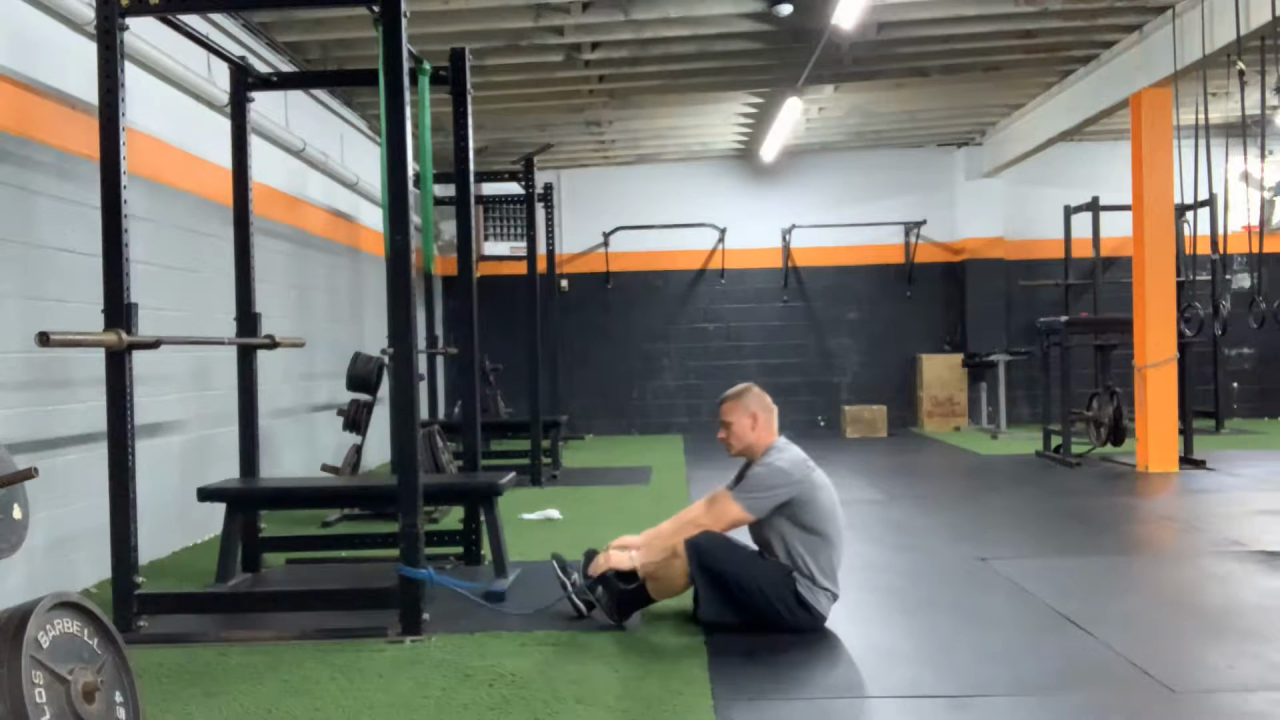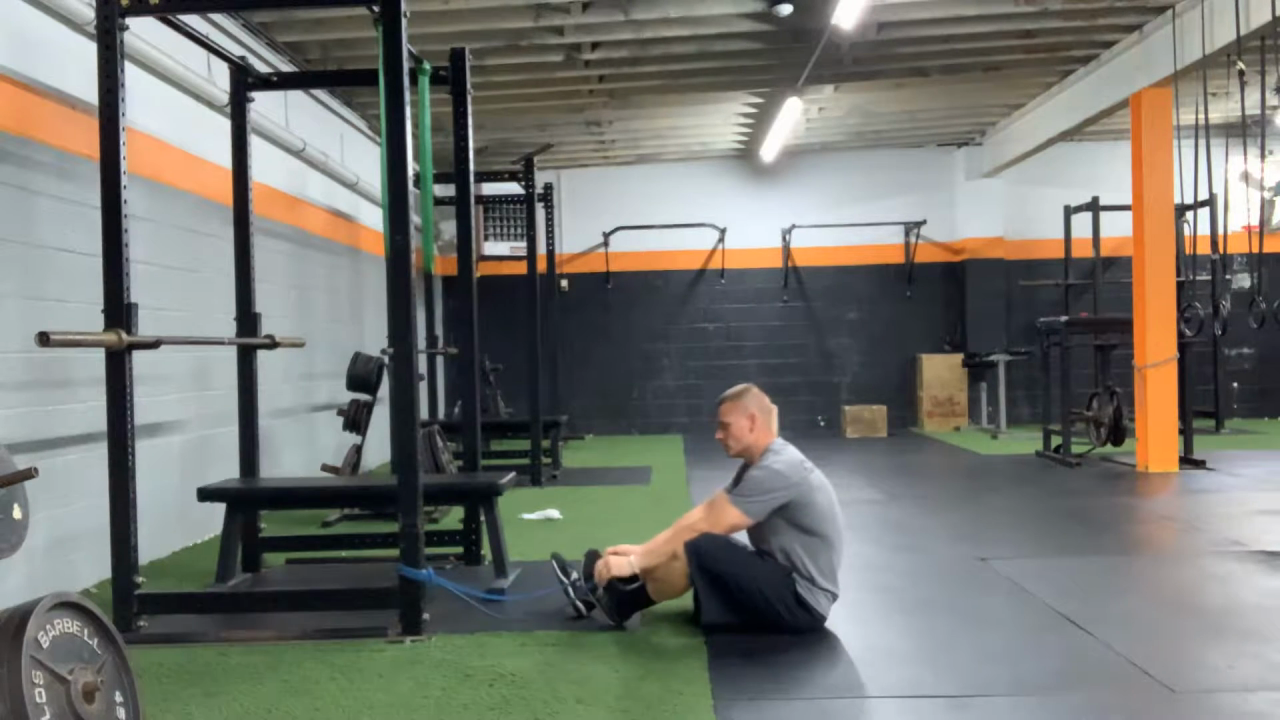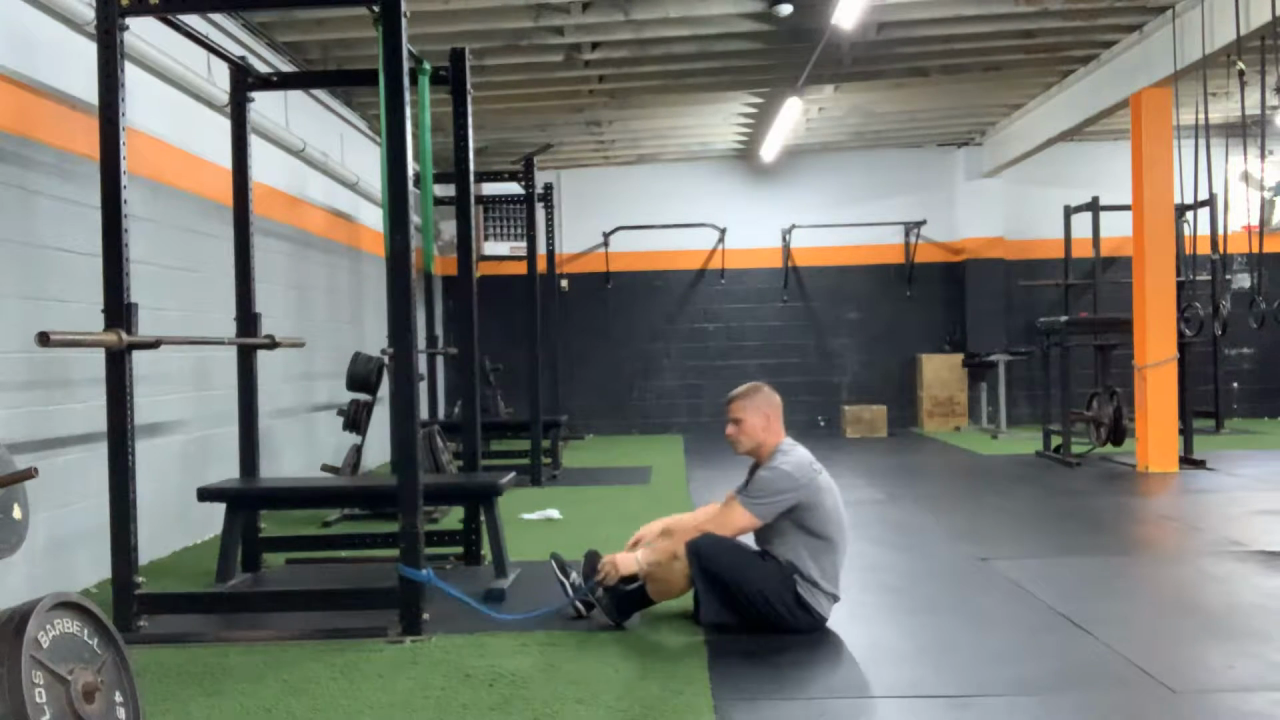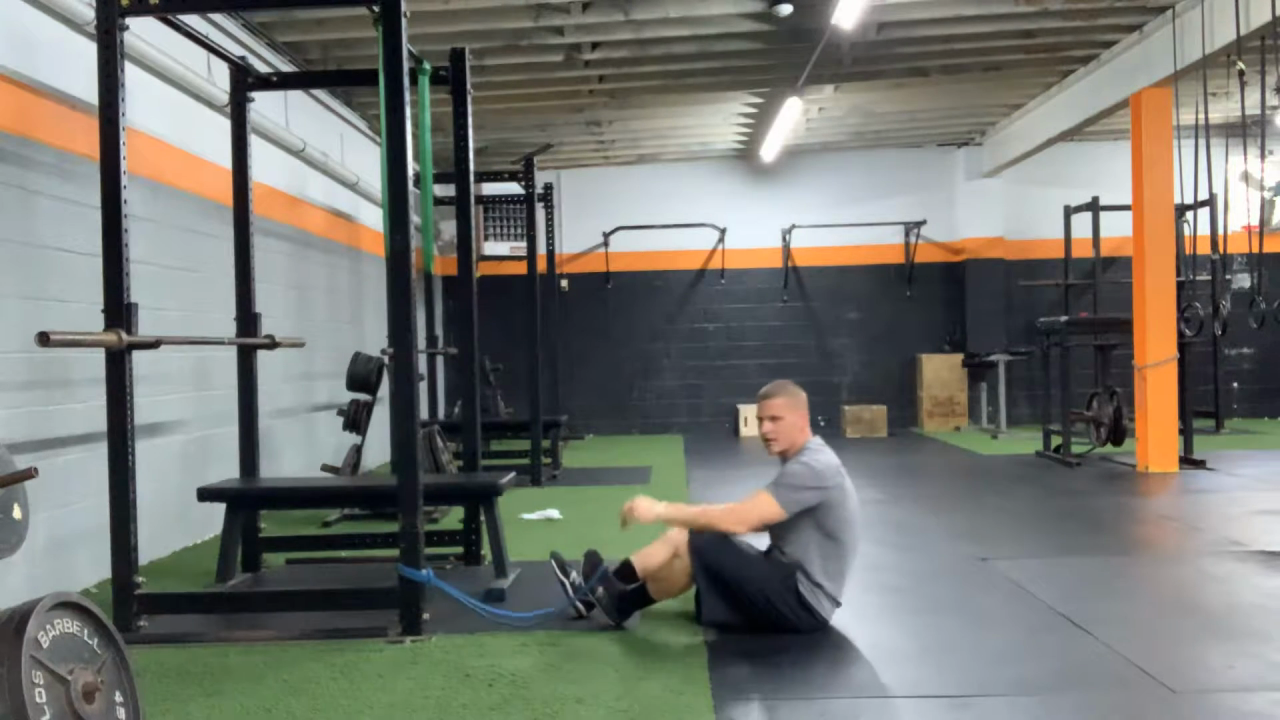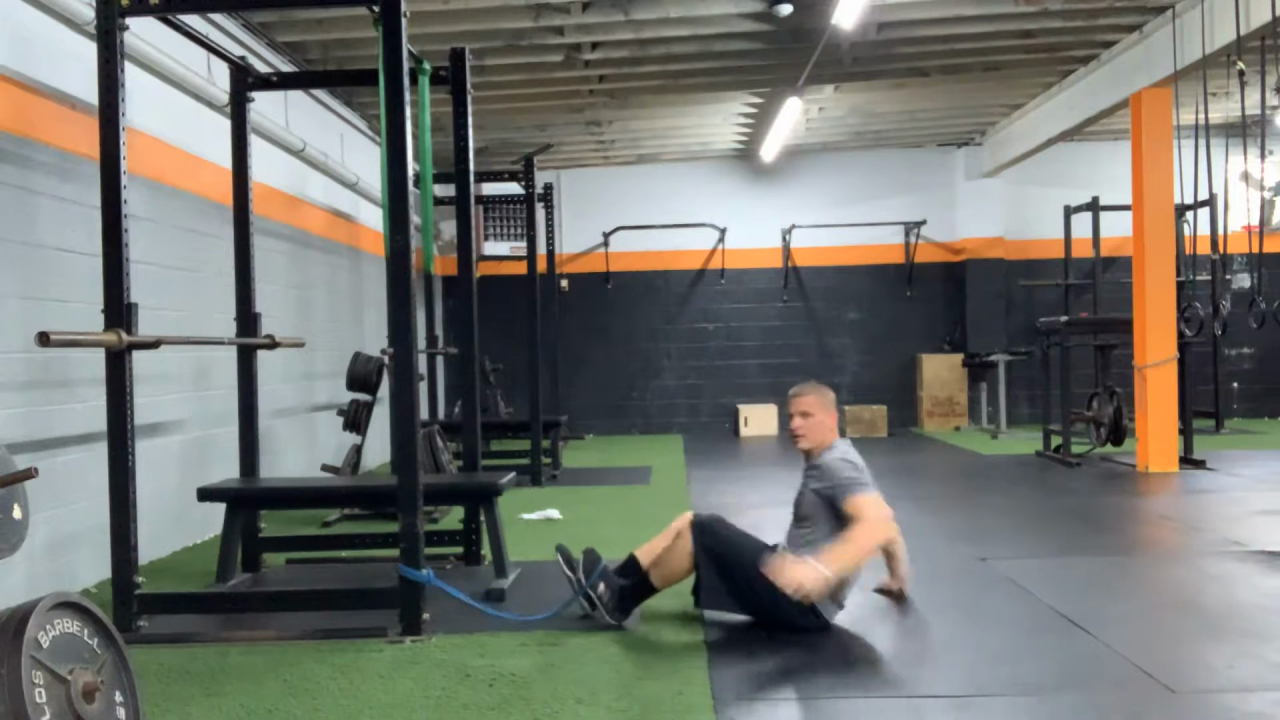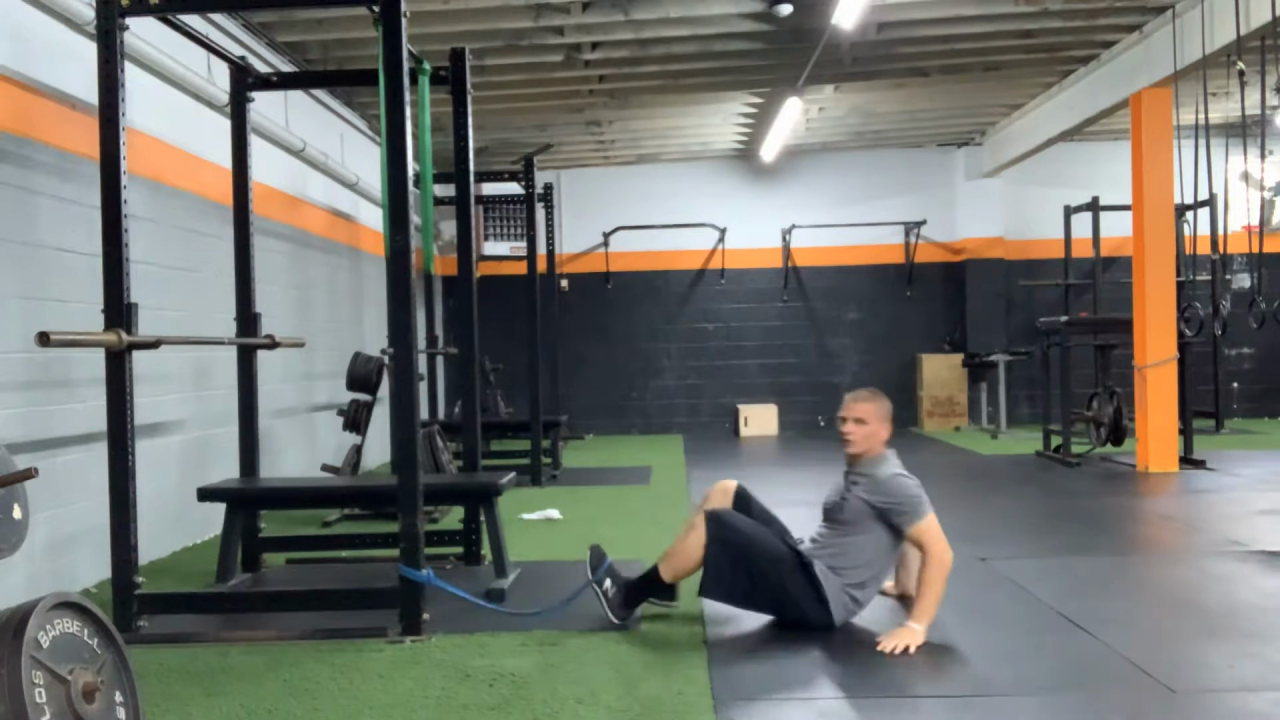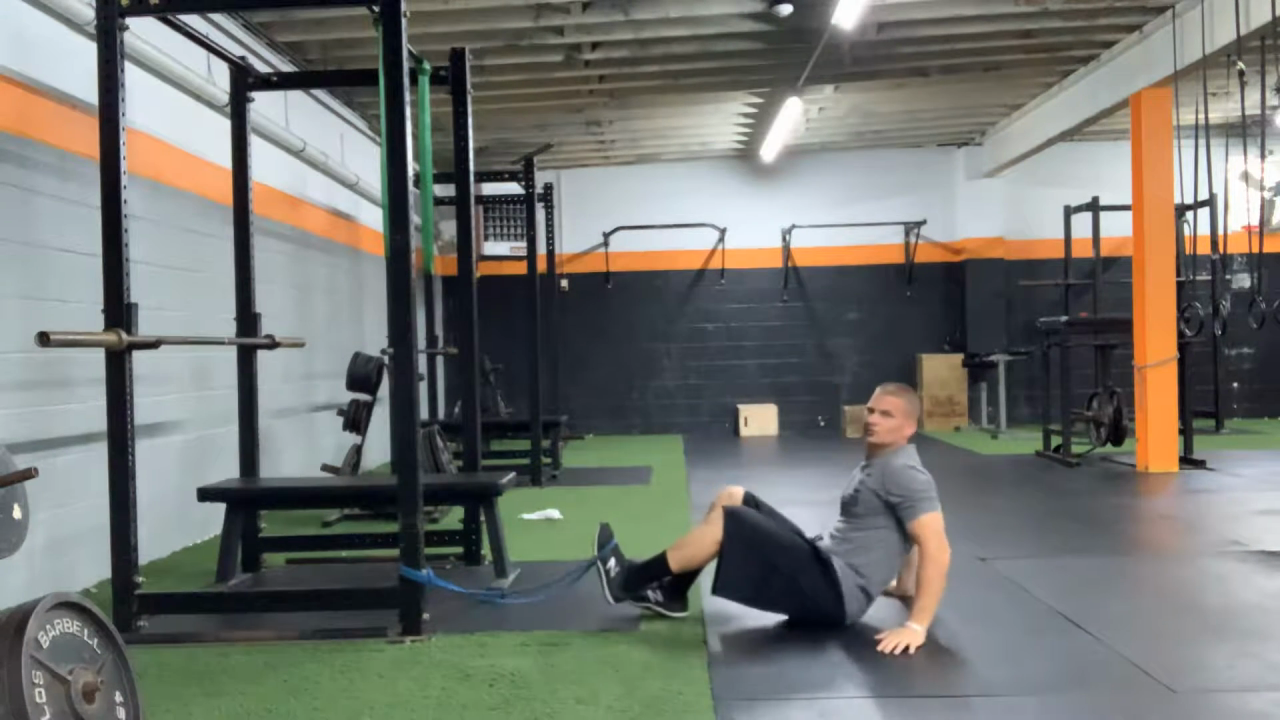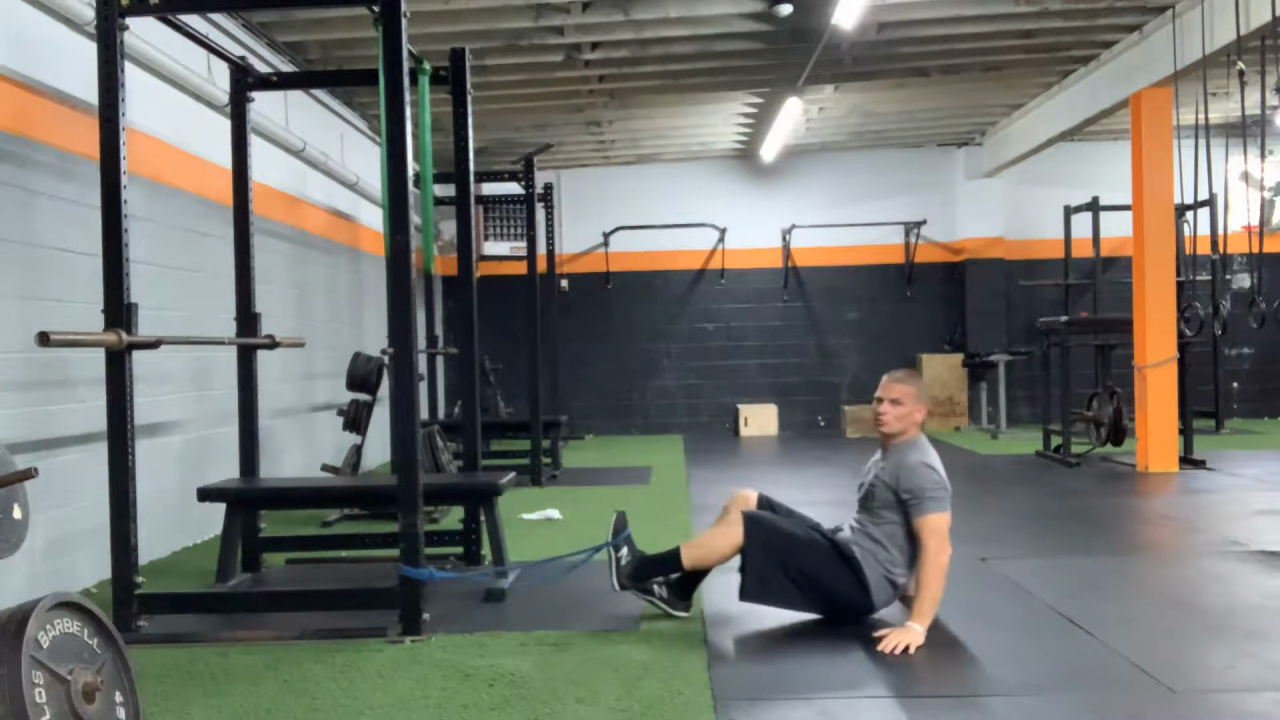
dt=0.3s
person 1, frame 1
left shoulder: (779, 468)
right shoulder: (765, 462)
left elbow: (706, 523)
right elbow: (707, 507)
left wrist: (634, 558)
right wrist: (642, 539)
left hip: (802, 601)
right hip: (786, 579)
left knee: (697, 547)
right knee: (683, 542)
left ankle: (620, 603)
right ankle: (596, 587)
person 1, frame 2
left shoulder: (777, 471)
right shoulder: (763, 463)
left elbow: (706, 527)
right elbow: (705, 512)
left wrist: (634, 563)
right wrist: (642, 550)
left hip: (801, 602)
right hip: (783, 577)
left knee: (696, 549)
right knee: (680, 545)
left ankle: (620, 604)
right ankle: (600, 589)
person 1, frame 3
left shoulder: (786, 471)
right shoulder: (774, 462)
left elbow: (715, 528)
right elbow: (723, 510)
left wrist: (640, 559)
right wrist: (664, 524)
left hip: (801, 602)
right hip: (785, 578)
left knee: (696, 549)
right knee: (685, 540)
left ankle: (619, 604)
right ankle: (599, 587)
person 1, frame 4
left shoulder: (808, 468)
right shoulder: (805, 460)
left elbow: (740, 520)
left wrist: (660, 511)
right wrist: (708, 511)
left hip: (801, 603)
right hip: (790, 583)
left knee: (697, 547)
right knee: (684, 536)
left ankle: (620, 604)
right ankle: (597, 588)
person 1, frame 5
left shoulder: (837, 466)
right shoulder: (825, 463)
left elbow: (880, 526)
left wrist: (818, 569)
right wrist: (898, 579)
left hip: (803, 602)
right hip: (798, 580)
left knee: (702, 530)
right knee: (690, 524)
left ankle: (621, 601)
right ankle: (616, 585)
person 1, frame 6
left shoulder: (890, 482)
right shoulder: (861, 470)
left elbow: (938, 552)
right elbow: (899, 537)
left wrist: (916, 625)
right wrist: (903, 585)
left hip: (819, 600)
right hip: (806, 565)
left knee: (711, 524)
right knee: (725, 492)
left ankle: (629, 597)
right ankle: (660, 584)
person 1, frame 7
left shoulder: (903, 473)
right shoulder: (878, 464)
left elbow: (936, 550)
right elbow: (905, 534)
left wrist: (916, 626)
right wrist: (903, 584)
left hip: (833, 595)
right hip: (821, 562)
left knee: (727, 520)
right knee: (731, 497)
left ankle: (631, 581)
right ankle: (672, 594)
person 1, frame 8
left shoulder: (917, 467)
right shoulder: (890, 452)
left elbow: (937, 550)
left wrist: (916, 625)
right wrist: (900, 579)
left hip: (861, 582)
right hip: (846, 553)
left knee: (743, 526)
right knee: (745, 501)
left ankle: (639, 570)
right ankle: (678, 592)
